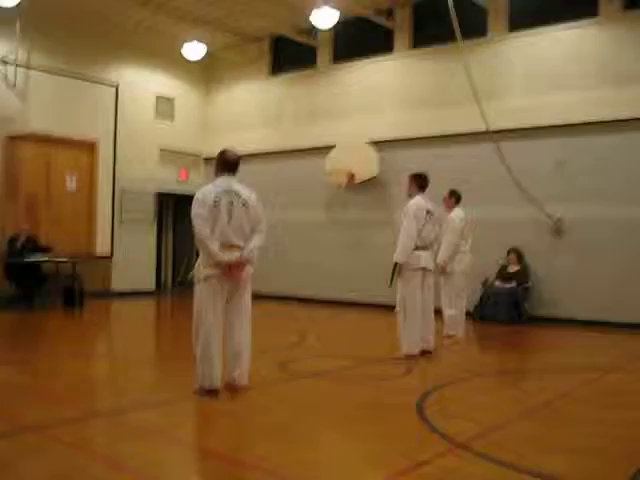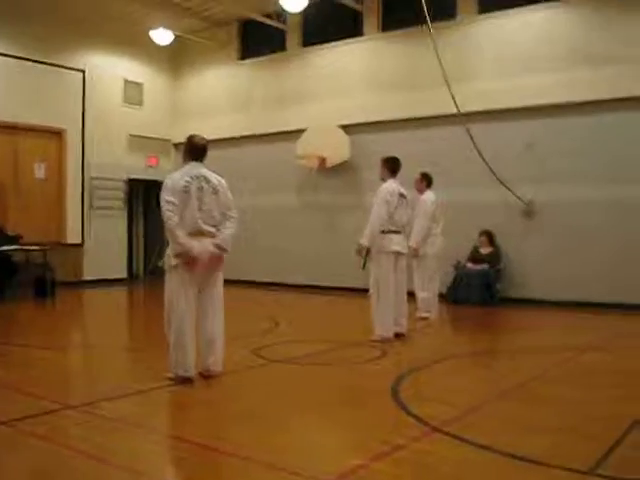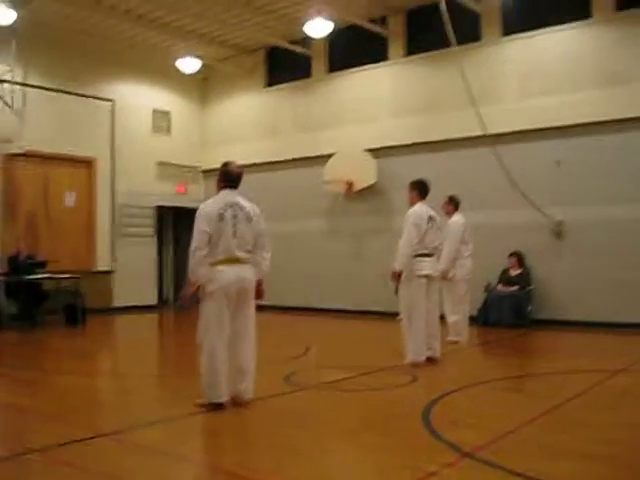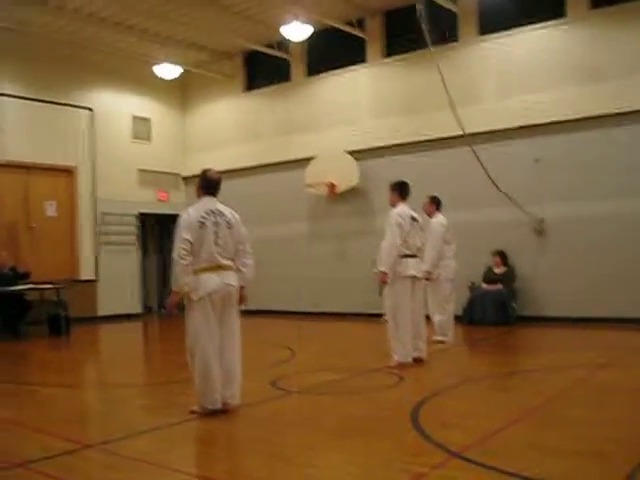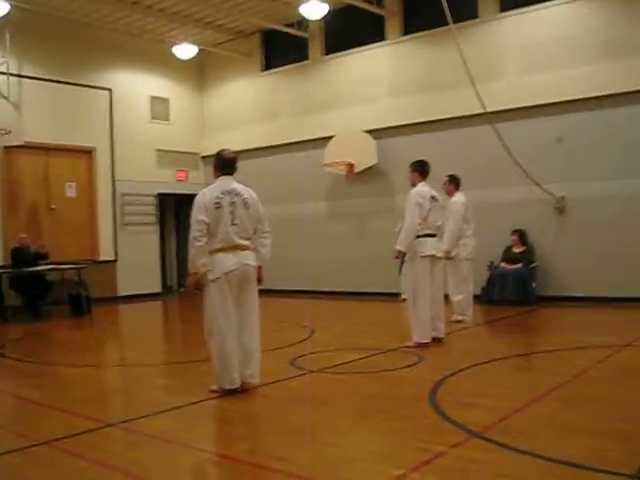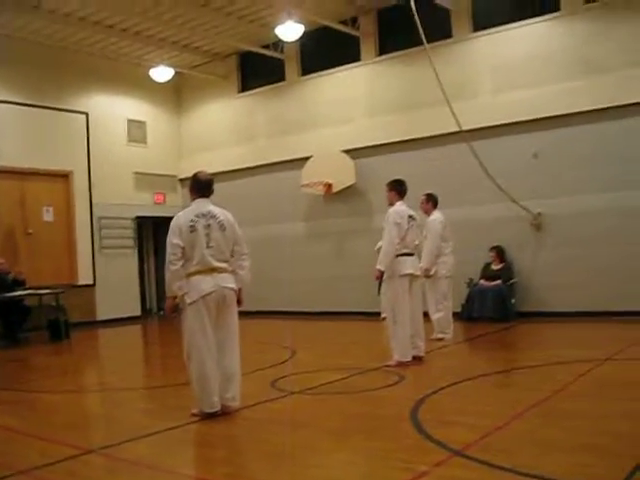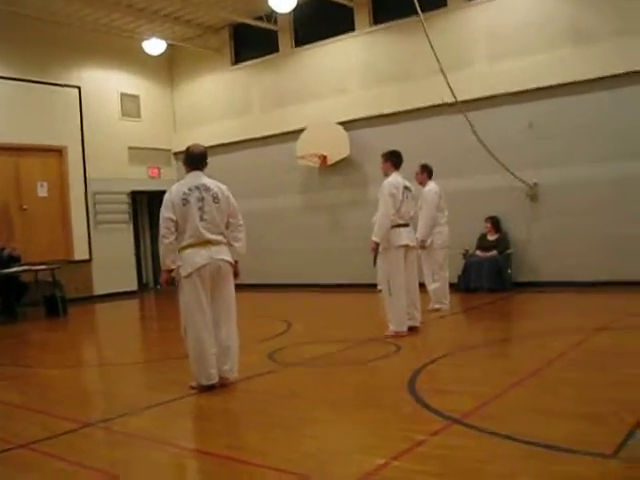
dt=0.4s
person 1, frame 1
left shoulder: (205, 194)
right shoulder: (249, 196)
left elbow: (202, 231)
right elbow: (259, 230)
left wrist: (220, 259)
right wrist: (244, 257)
left hip: (214, 264)
right hip: (240, 264)
left knee: (209, 324)
right knee: (239, 323)
left ankle: (210, 381)
right ankle: (238, 378)
person 1, frame 2
left shoulder: (173, 180)
right shoulder: (218, 182)
left elbow: (171, 219)
right elbow: (230, 216)
left wrist: (184, 249)
right wrist: (221, 247)
left hip: (185, 250)
right hip: (212, 249)
left knee: (181, 312)
right knee: (211, 310)
left ankle: (183, 369)
right ankle: (211, 365)
person 1, frame 3
left shoulder: (208, 207)
right shoulder: (252, 209)
left elbow: (199, 247)
right elbow: (262, 247)
left wrist: (193, 280)
right wrist: (259, 279)
left hip: (218, 275)
right hip: (245, 275)
left knee: (214, 337)
right knee: (243, 336)
left ankle: (216, 395)
right ankle: (242, 392)
person 1, frame 4
left shoulder: (189, 215)
right shoulder: (232, 216)
left elbow: (182, 256)
right elbow: (244, 254)
left wrist: (177, 289)
right wrist: (242, 285)
left hip: (201, 284)
right hip: (228, 282)
left knee: (204, 345)
right knee: (229, 343)
left ankle: (210, 402)
right ankle: (229, 398)
person 1, frame 5
left shoulder: (205, 196)
right shoulder: (250, 195)
left elbow: (198, 237)
right elbow: (262, 233)
left wrist: (195, 271)
right wrist: (259, 265)
left hip: (219, 264)
right hip: (246, 262)
left knee: (222, 324)
right knee: (247, 322)
left ankle: (229, 381)
right ankle: (248, 377)
person 1, frame 6
left shoulder: (181, 219)
right shoulder: (227, 217)
left elbow: (174, 261)
right elbow: (241, 255)
left wrist: (172, 294)
right wrist: (239, 287)
left hip: (197, 287)
right hip: (225, 285)
left knee: (201, 348)
right knee: (227, 344)
left ankle: (209, 404)
right ankle: (229, 400)
person 1, frame 7
left shoulder: (174, 193)
right shoulder: (221, 189)
left elbow: (167, 234)
right elbow: (236, 227)
left wrist: (167, 267)
right wrist: (234, 259)
left hip: (192, 260)
right hip: (220, 257)
left knee: (198, 321)
right knee: (224, 317)
left ankle: (207, 376)
right ankle: (226, 372)
person 2, frame 1
left shoulder: (413, 205)
right shoulder: (430, 208)
left elbow: (408, 234)
right elbow: (433, 235)
left wrist: (399, 259)
right wrist: (428, 255)
left hip: (413, 258)
right hip: (427, 258)
left knee: (409, 305)
right knee: (425, 303)
left ankle: (411, 347)
right ankle: (426, 344)
person 2, frame 2
left shoulder: (385, 189)
right shoulder: (403, 192)
left elbow: (377, 219)
right elbow: (405, 219)
left wrist: (364, 242)
right wrist: (400, 236)
left hip: (385, 241)
right hip: (399, 242)
left knee: (383, 289)
right knee: (398, 287)
left ankle: (384, 330)
right ankle: (399, 327)
person 2, frame 3
left shoulder: (414, 213)
right shoulder: (433, 215)
left elbow: (408, 243)
right elbow: (437, 243)
left wrist: (397, 267)
right wrist: (428, 260)
left hip: (416, 266)
right hip: (430, 265)
left knee: (414, 313)
right knee: (430, 311)
left ankle: (416, 355)
right ankle: (432, 351)
person 2, frame 4
left shoulder: (396, 214)
right shoulder: (415, 216)
left elbow: (393, 244)
right elbow: (419, 243)
left wrist: (383, 269)
left hip: (399, 266)
right hip: (414, 265)
left knee: (399, 313)
right knee: (415, 311)
left ankle: (403, 356)
right ankle: (418, 352)
person 2, frame 5
left shoulder: (416, 193)
right shoulder: (434, 195)
left elbow: (412, 223)
right elbow: (437, 222)
left wrist: (401, 247)
left hip: (419, 246)
right hip: (433, 244)
left knee: (418, 293)
right knee: (434, 291)
left ankle: (422, 336)
right ankle: (436, 332)
person 2, frame 6
left shoulder: (394, 213)
right shoulder: (411, 214)
left elbow: (391, 243)
right elbow: (414, 241)
left wrist: (381, 267)
left hip: (397, 265)
right hip: (411, 263)
left knee: (398, 312)
right knee: (413, 310)
left ankle: (402, 355)
right ankle: (416, 350)
person 2, frame 7
left shoulder: (389, 184)
right shoulder: (406, 185)
left elbow: (386, 215)
right elbow: (410, 212)
left wrist: (376, 239)
left hip: (392, 237)
right hip: (407, 234)
left knee: (394, 284)
right knee: (409, 281)
left ankle: (399, 326)
right ankle: (412, 321)
person 3, frame 1
left shoulder: (454, 217)
right shoulder: (458, 215)
left elbow: (451, 241)
left wrist: (442, 261)
right wrist: (444, 260)
left hip: (454, 262)
right hip: (457, 261)
left knee: (452, 297)
right knee: (455, 296)
left ankle: (454, 329)
right ankle: (455, 328)
person 3, frame 2
left shoulder: (425, 200)
right shoulder: (429, 198)
left elbow: (423, 224)
left wrist: (415, 245)
right wrist: (416, 243)
left hip: (426, 244)
right hip: (429, 243)
left knee: (425, 279)
right knee: (428, 279)
left ankle: (427, 311)
right ankle: (428, 310)
person 3, frame 3
left shoulder: (454, 222)
right shoulder: (458, 221)
left elbow: (451, 248)
left wrist: (444, 268)
right wrist: (445, 267)
left hip: (456, 268)
right hip: (459, 267)
left knee: (455, 303)
right knee: (458, 302)
left ankle: (458, 335)
right ankle: (458, 333)
person 3, frame 4
left shoulder: (436, 223)
right shoulder: (440, 221)
left elbow: (434, 248)
left wrist: (428, 269)
right wrist: (429, 268)
left hip: (439, 268)
right hip: (442, 267)
left knee: (440, 303)
right knee: (442, 302)
left ankle: (443, 334)
right ankle: (444, 333)
person 3, frame 5
left shoulder: (456, 201)
right shoulder: (459, 200)
left elbow: (454, 228)
left wrist: (447, 248)
right wrist: (449, 247)
left hip: (459, 247)
right hip: (462, 246)
left knee: (459, 283)
right knee: (462, 282)
left ankle: (462, 314)
right ankle: (463, 313)
person 3, frame 6
left shoulder: (434, 220)
right shoulder: (437, 218)
left elbow: (433, 246)
left wrist: (426, 266)
right wrist: (427, 265)
left hip: (438, 265)
right hip: (441, 264)
left knee: (439, 300)
right knee: (441, 300)
left ankle: (443, 332)
right ankle: (444, 330)
person 3, frame 7
left shoulder: (429, 190)
right shoulder: (432, 189)
left elbow: (428, 216)
left wrist: (422, 237)
right wrist: (423, 236)
left hip: (434, 235)
right hip: (437, 234)
left knee: (435, 271)
right knee: (438, 270)
left ankle: (439, 302)
right ankle: (441, 301)
